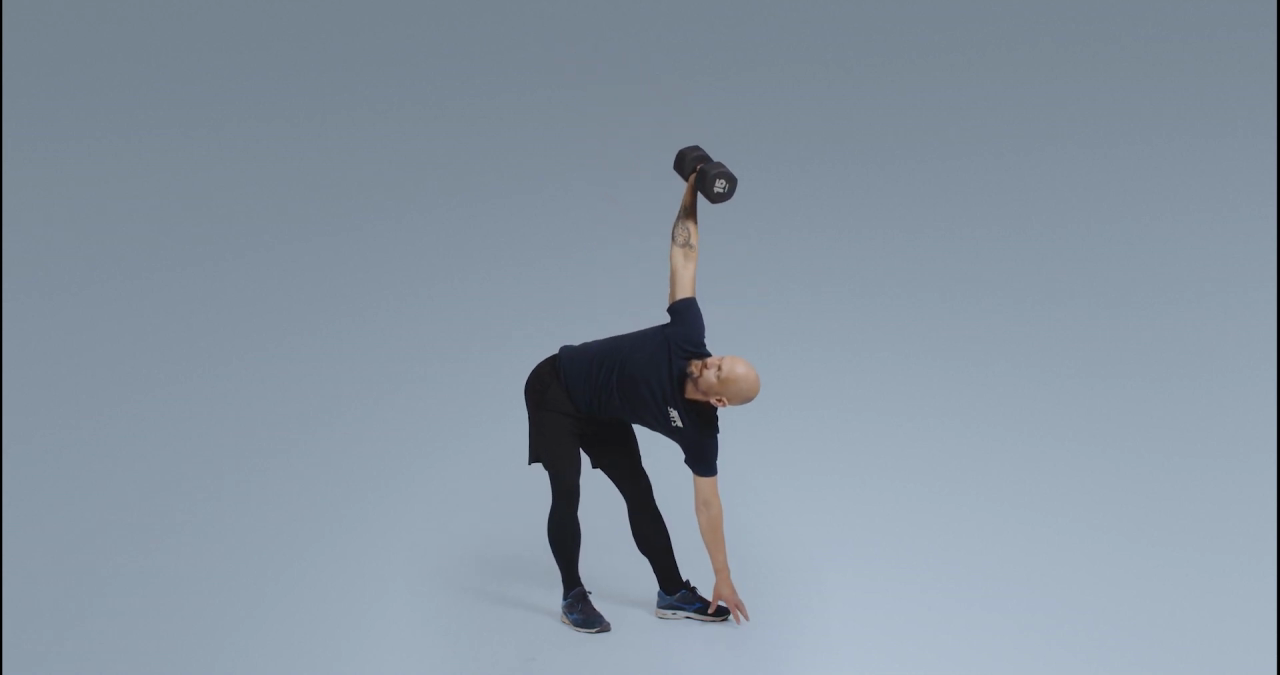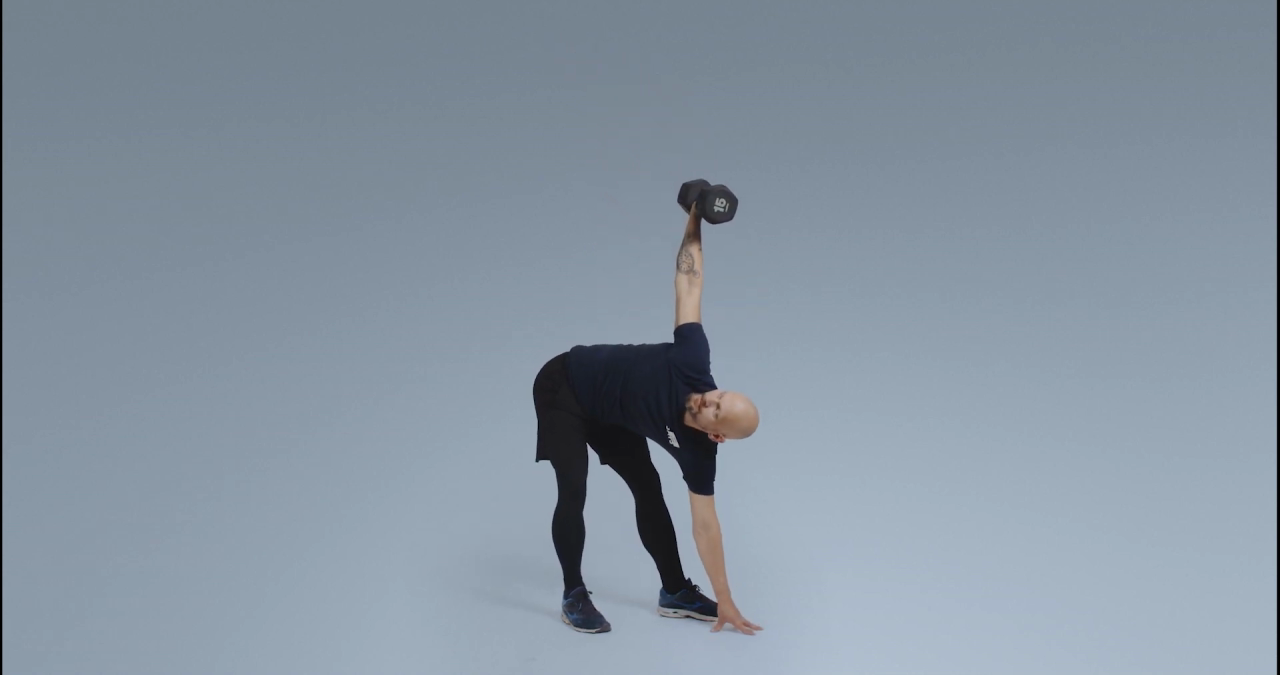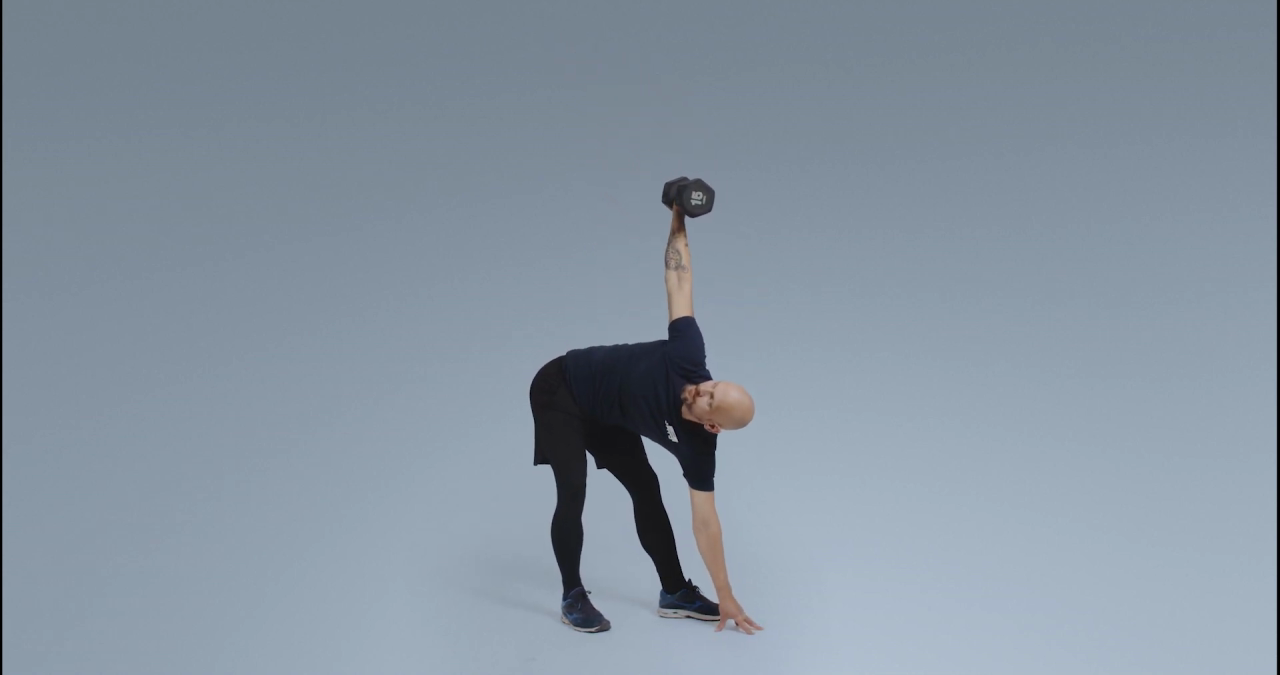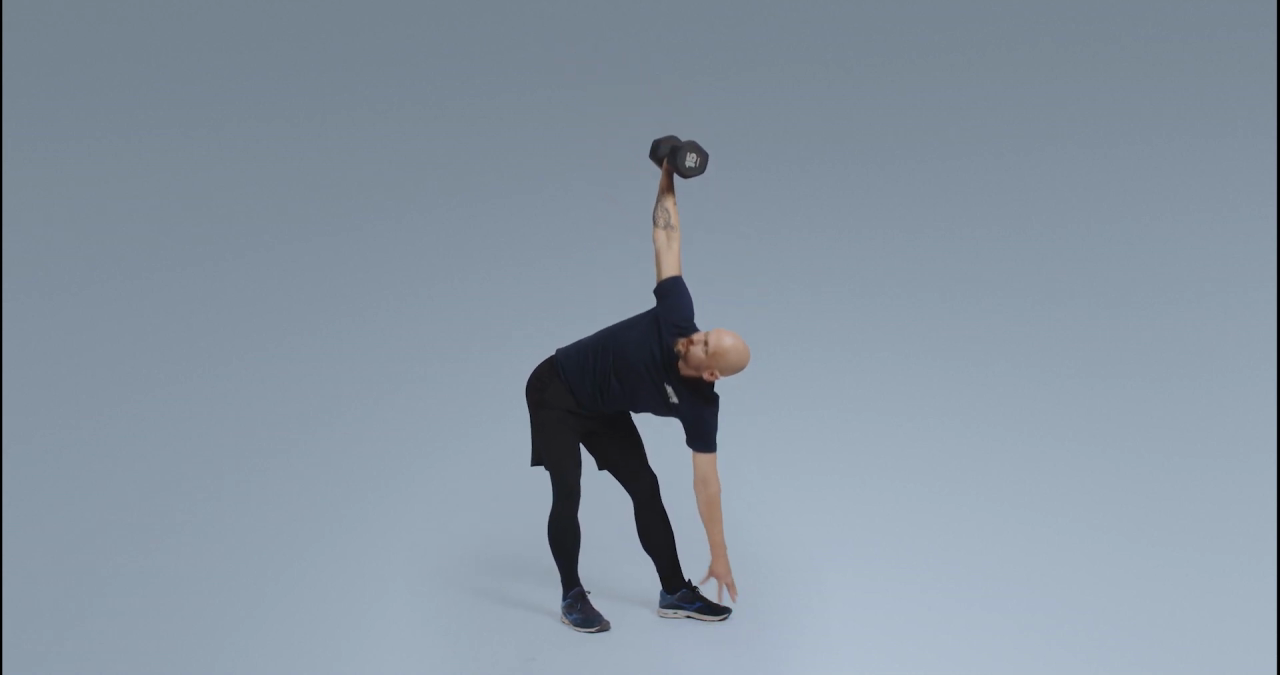
dt=0.4s
person 1, frame 1
left shoulder: (699, 430)
right shoulder: (688, 340)
left elbow: (707, 502)
right elbow: (683, 255)
left wrist: (724, 580)
right wrist: (691, 194)
left hip: (601, 413)
right hip: (554, 388)
left knee: (639, 491)
right knee: (567, 491)
left ankle: (673, 593)
right ankle: (573, 597)
person 1, frame 2
left shoulder: (698, 452)
right shoulder: (693, 364)
left elbow: (705, 523)
right elbow: (689, 282)
left wrist: (725, 600)
right wrist: (694, 222)
left hip: (608, 413)
right hip: (563, 387)
left knee: (648, 486)
right knee: (574, 490)
left ankle: (675, 591)
right ankle: (574, 595)
person 1, frame 3
left shoulder: (697, 446)
right shoulder: (689, 358)
left elbow: (705, 520)
right elbow: (678, 278)
left wrist: (726, 596)
right wrist: (678, 218)
left hip: (603, 415)
right hip: (559, 390)
left knee: (646, 488)
right knee: (573, 492)
left ankle: (675, 592)
right ankle: (573, 597)
person 1, frame 4
left shoulder: (699, 405)
right shoulder: (676, 318)
left elbow: (707, 480)
right elbow: (667, 239)
left wrist: (719, 553)
right wrist: (667, 179)
left hip: (604, 410)
right hip: (555, 388)
left knee: (646, 488)
right knee: (567, 492)
left ankle: (675, 592)
right ankle: (572, 596)
